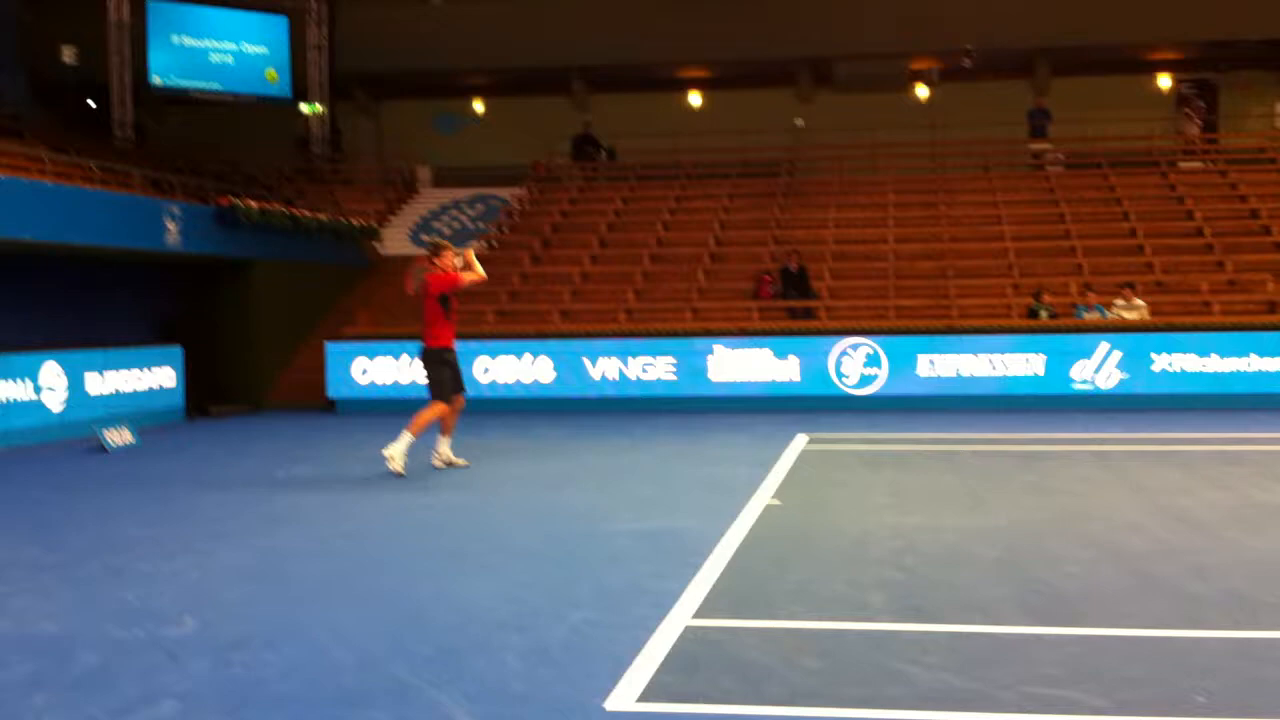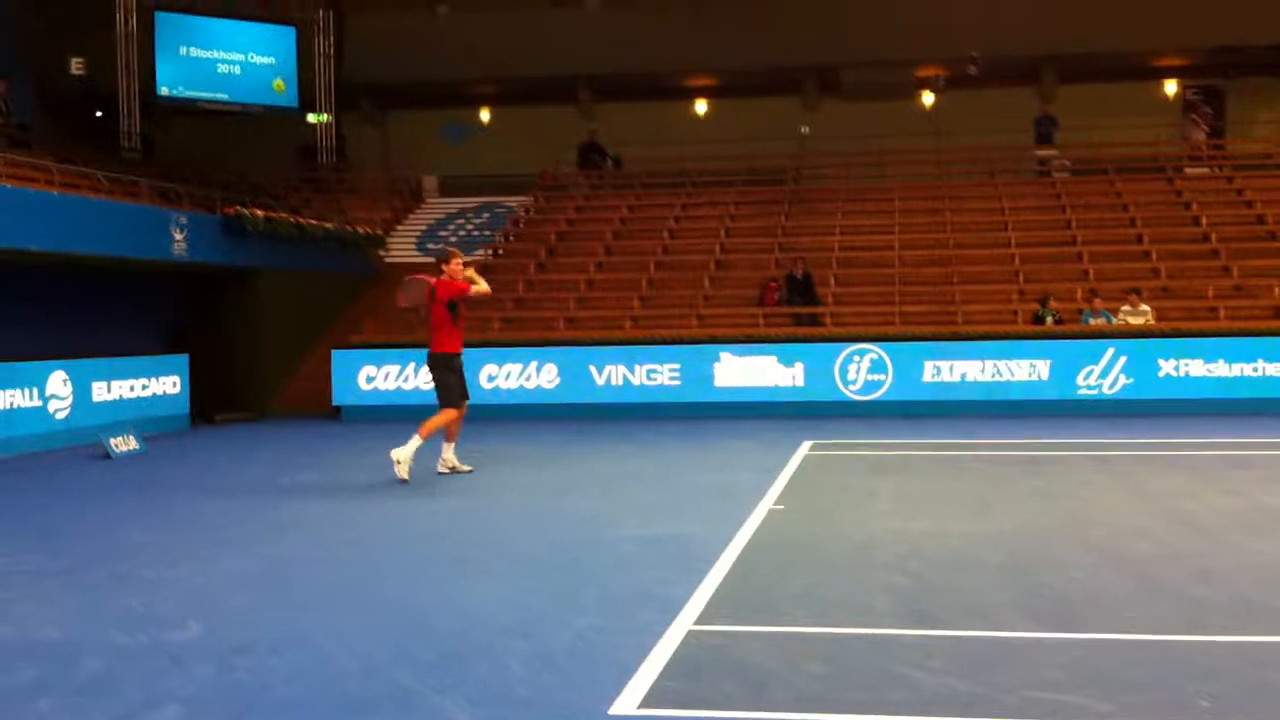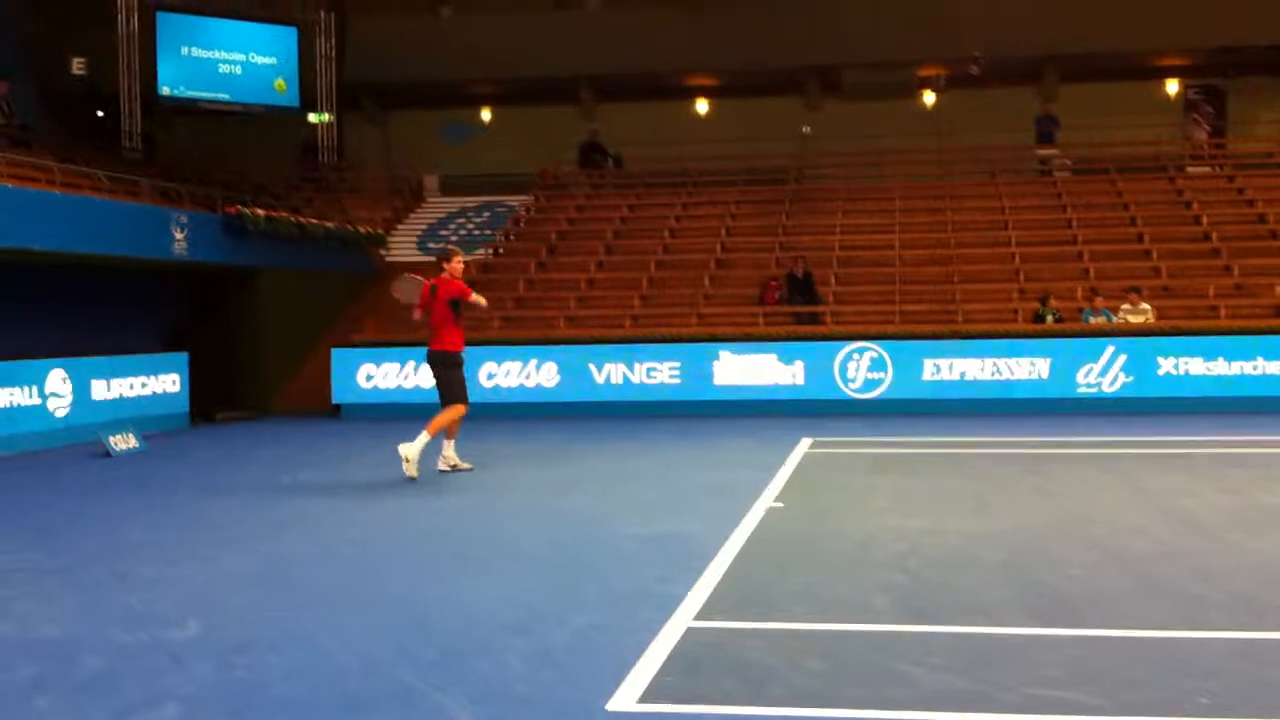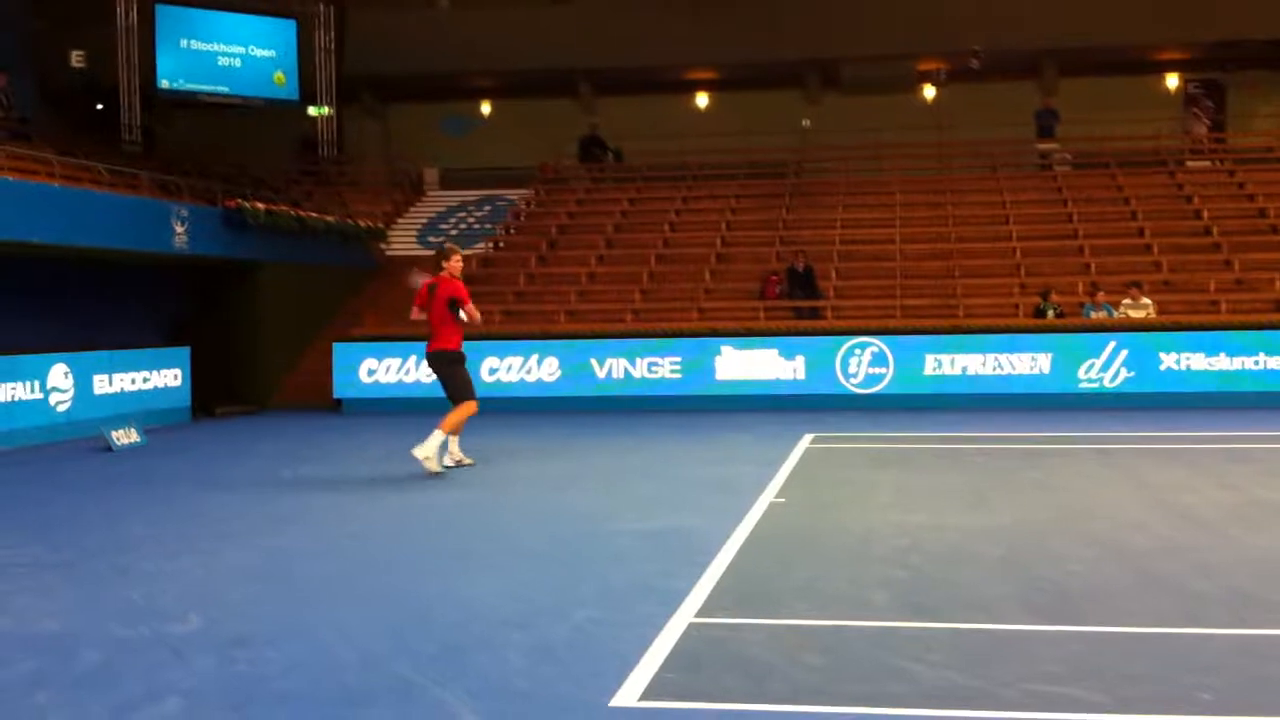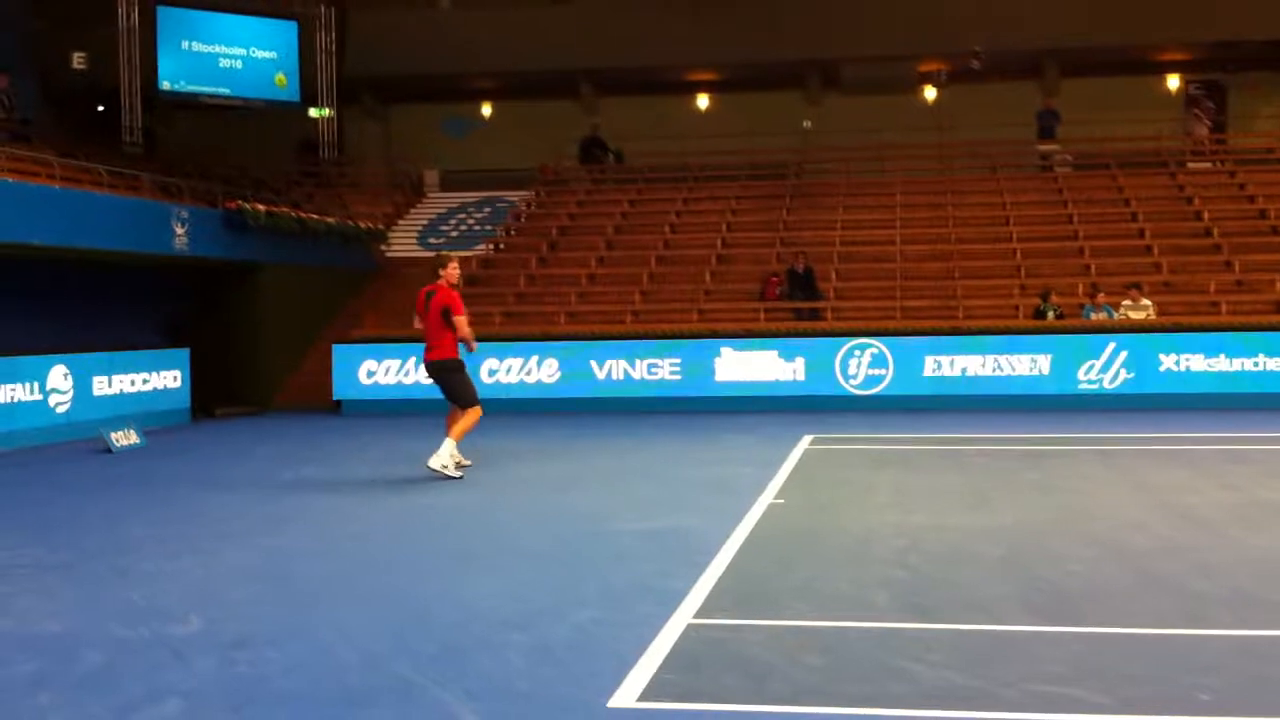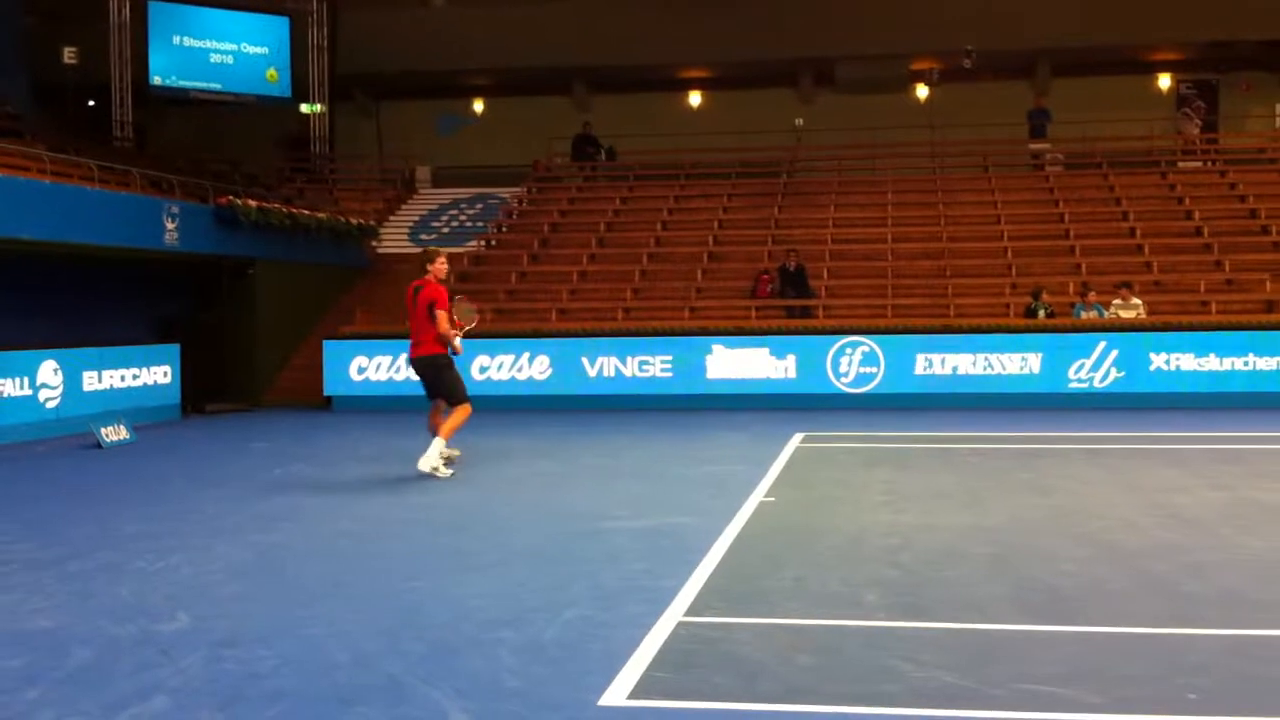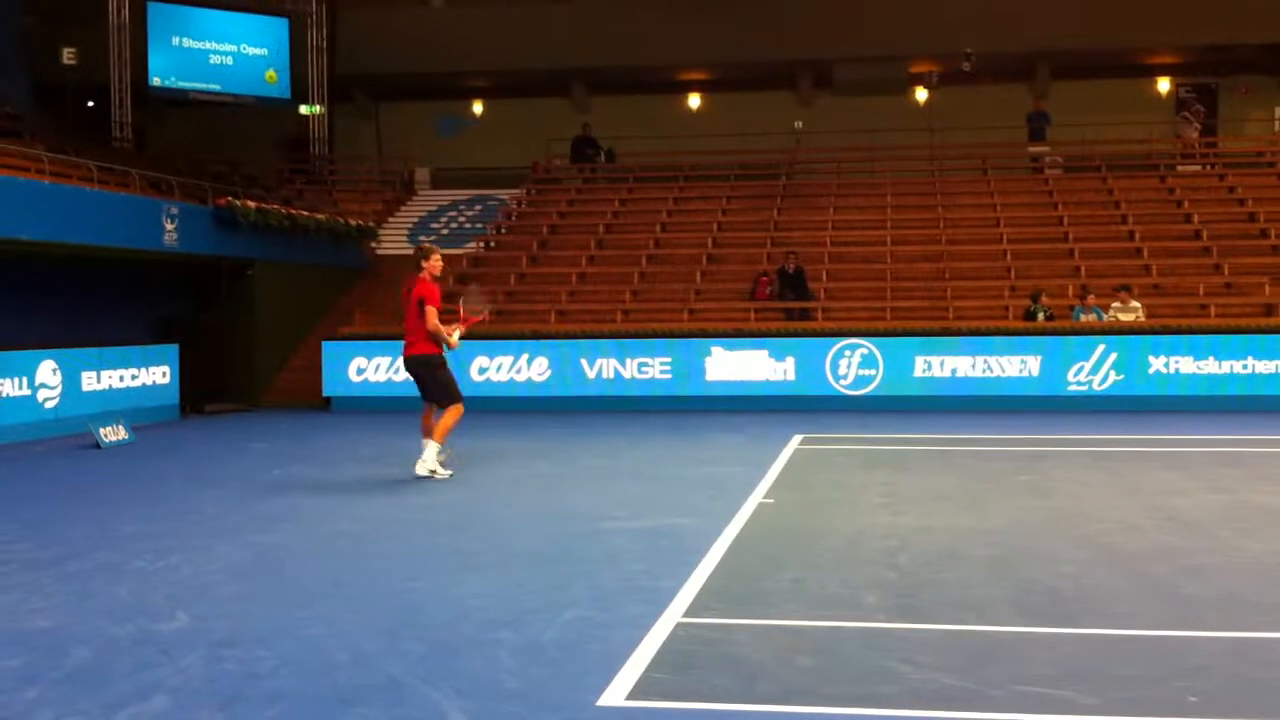
dt=0.1s
person 1, frame 1
left shoulder: (429, 279)
right shoulder: (442, 280)
right elbow: (480, 276)
right wrist: (471, 258)
left hip: (444, 350)
right hip: (437, 351)
left knee: (457, 401)
right knee: (440, 406)
left ankle: (443, 453)
right ankle: (397, 449)
person 1, frame 2
left shoulder: (436, 287)
right shoulder: (451, 287)
right elbow: (485, 290)
right wrist: (473, 276)
left hip: (450, 356)
right hip: (444, 357)
left knee: (461, 408)
right knee: (450, 412)
left ankle: (447, 459)
right ankle: (405, 453)
person 1, frame 3
left shoulder: (430, 287)
right shoulder: (455, 286)
left elbow: (417, 315)
right elbow: (482, 303)
right wrist: (470, 296)
left hip: (438, 353)
right hip: (446, 354)
left knee: (455, 405)
right knee: (457, 409)
left ankle: (448, 457)
right ankle: (413, 449)
person 1, frame 4
left shoulder: (427, 286)
right shoulder: (455, 287)
left elbow: (415, 315)
right elbow: (475, 318)
right wrist: (463, 315)
left hip: (436, 352)
right hip: (447, 353)
left knee: (460, 402)
right knee: (469, 406)
left ankle: (453, 453)
right ankle: (428, 448)
person 1, frame 5
left shoulder: (424, 293)
right shoulder: (451, 296)
left elbow: (418, 323)
right elbow: (464, 332)
right wrist: (472, 342)
left hip: (431, 360)
right hip: (447, 361)
left knee: (457, 405)
right knee: (474, 411)
left ankle: (452, 455)
right ankle: (441, 458)
person 1, frame 6
left shoulder: (414, 288)
right shoulder: (438, 291)
right elbow: (443, 328)
left wrist: (449, 332)
right wrist: (454, 344)
left hip: (417, 357)
right hip: (435, 357)
left knee: (438, 403)
right knee: (463, 408)
left ankle: (439, 450)
right ankle: (431, 458)
person 1, frame 7
left shoulder: (413, 286)
right shoulder: (430, 288)
right elbow: (431, 325)
left wrist: (449, 331)
right wrist: (449, 341)
left hip: (412, 356)
right hip: (427, 356)
left knee: (432, 404)
right knee: (454, 408)
left ankle: (430, 453)
right ankle: (428, 462)
